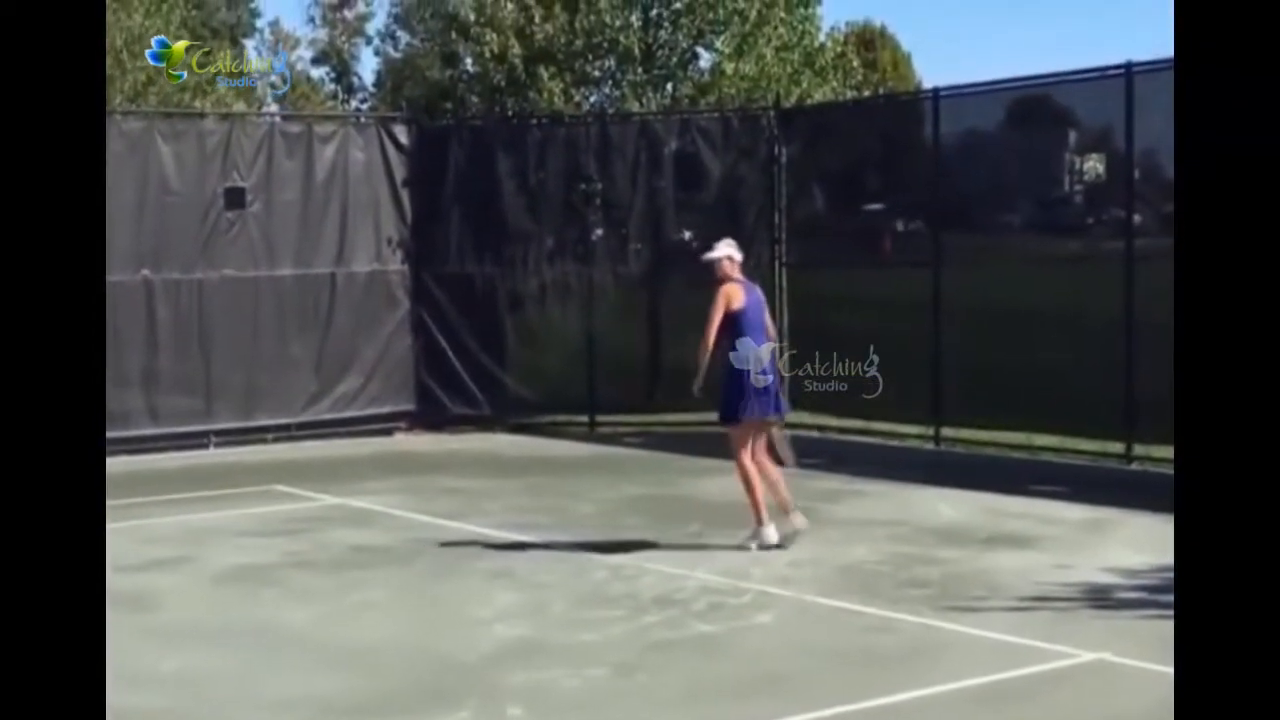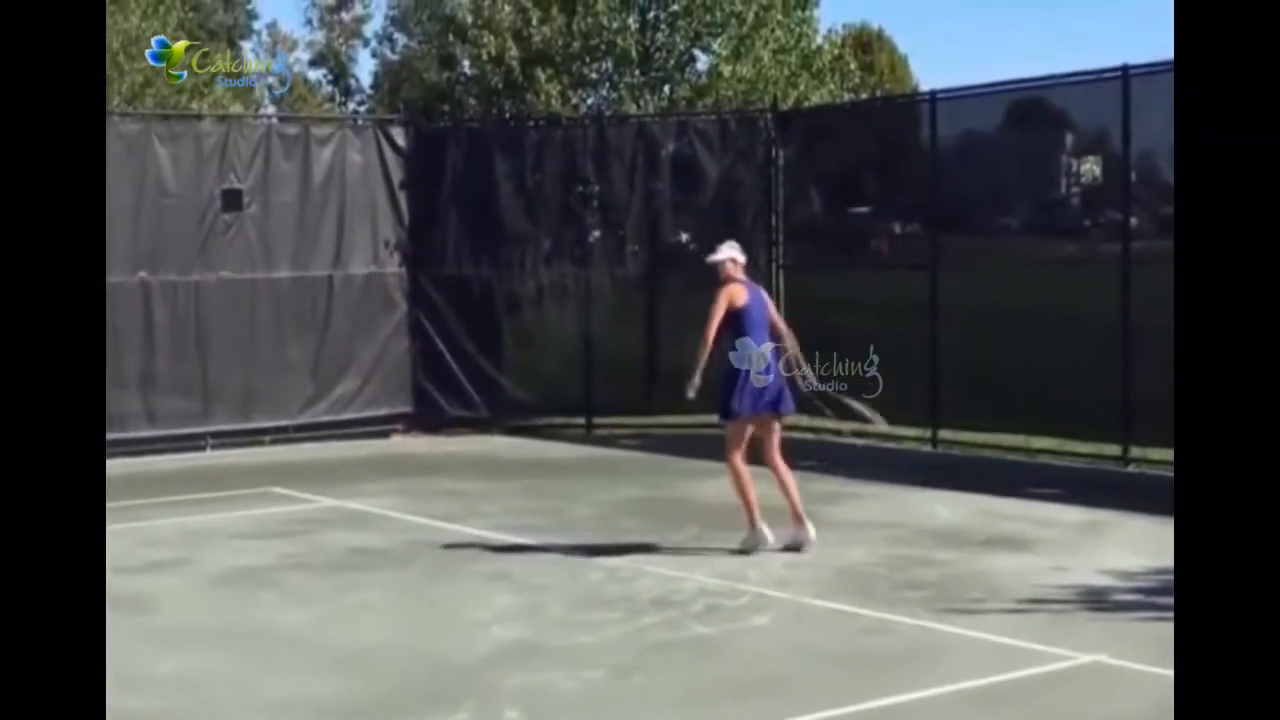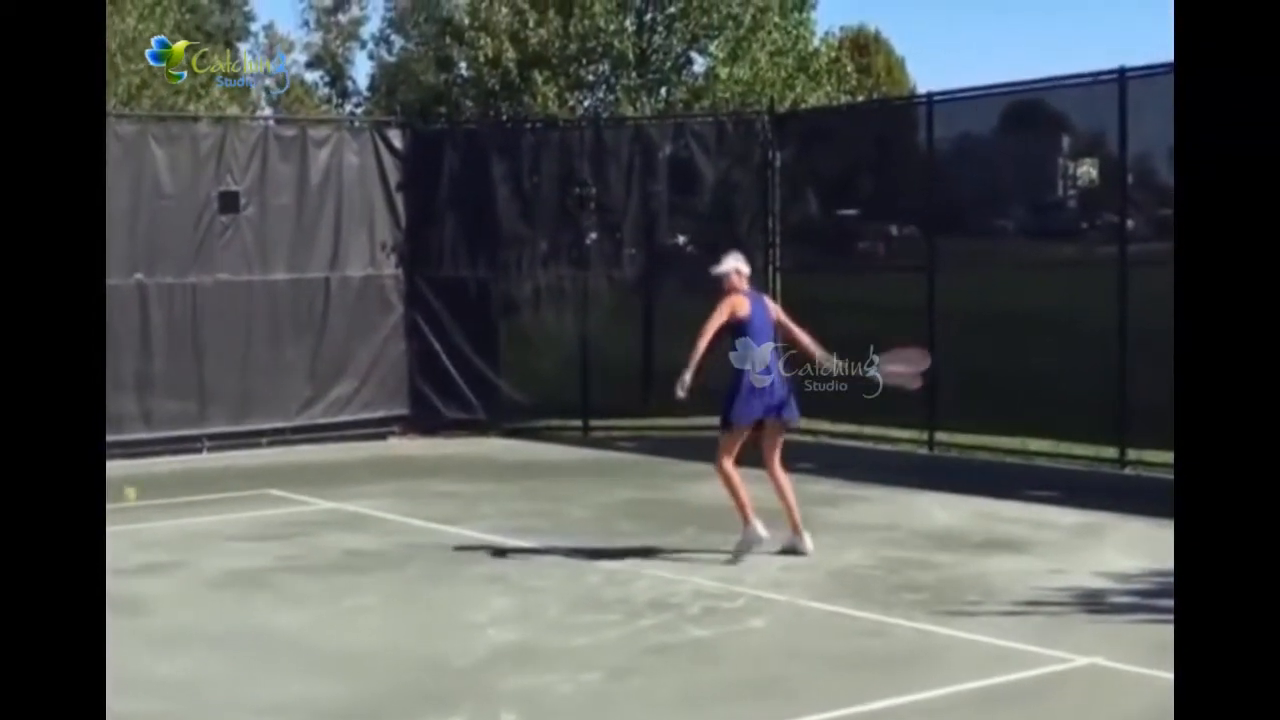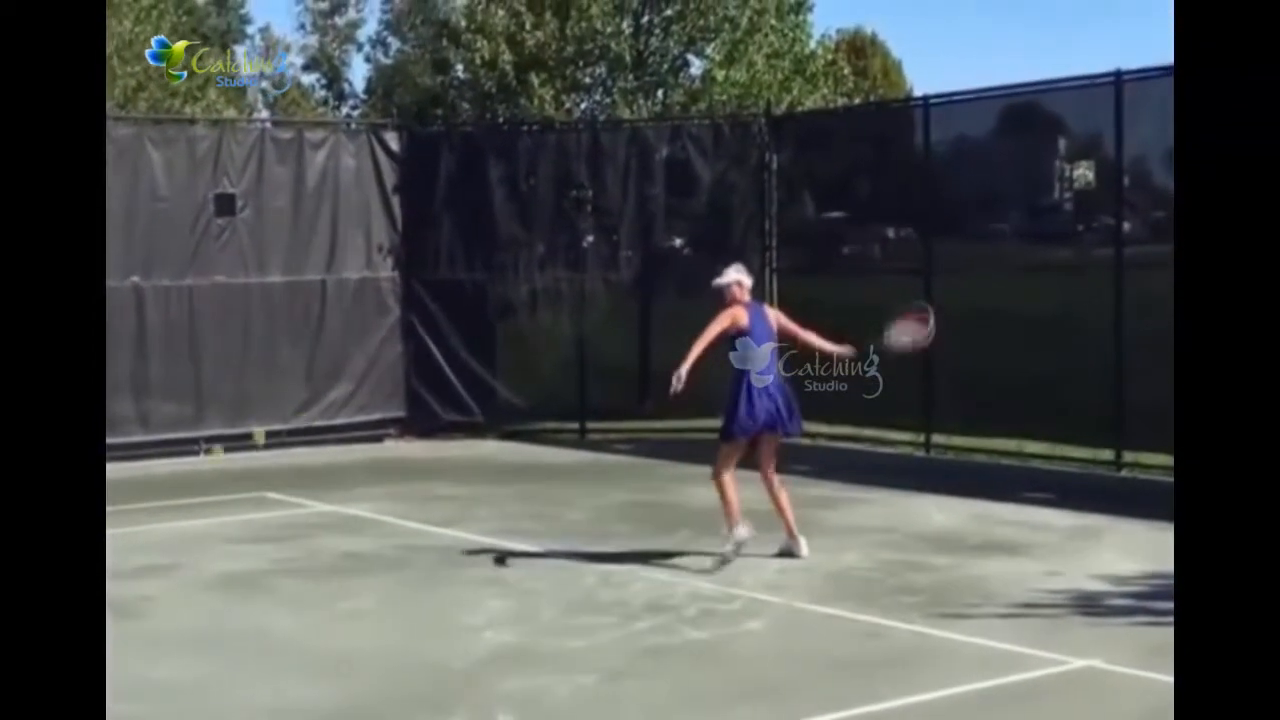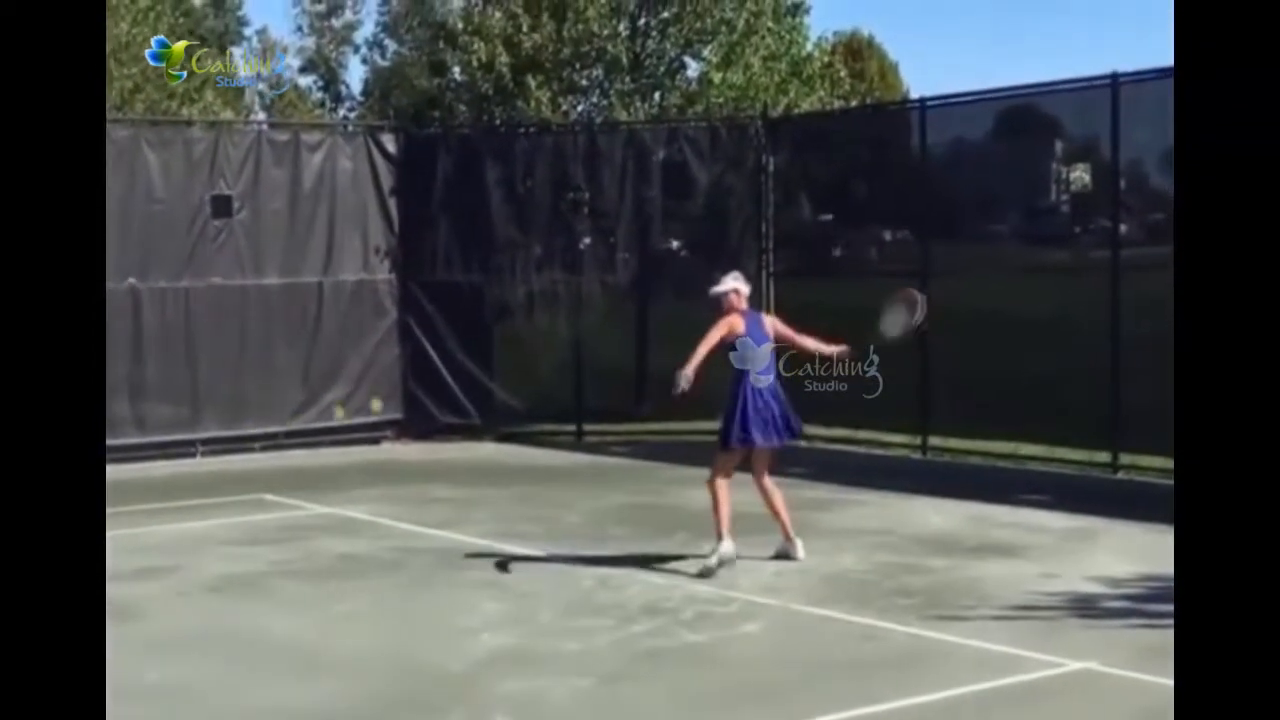
dt=0.1s
person 1, frame 1
left shoulder: (726, 291)
right shoulder: (755, 291)
left elbow: (709, 338)
left wrist: (700, 376)
left hip: (744, 374)
right hip: (766, 373)
left knee: (742, 456)
right knee: (759, 455)
left ankle: (764, 527)
right ankle: (790, 513)
person 1, frame 2
left shoulder: (728, 290)
right shoulder: (760, 292)
left elbow: (709, 335)
right elbow: (784, 332)
left wrist: (697, 375)
left hip: (746, 371)
right hip: (769, 371)
left knee: (734, 456)
right knee: (773, 458)
left ankle: (757, 527)
right ankle: (802, 525)
person 1, frame 3
left shoulder: (732, 302)
right shoulder: (767, 302)
left elbow: (706, 335)
right elbow: (796, 333)
left wrist: (689, 371)
right wrist: (823, 357)
left hip: (750, 383)
right hip: (775, 382)
left knee: (723, 460)
right knee: (772, 465)
left ankle: (752, 524)
right ankle: (799, 535)
person 1, frame 4
left shoulder: (732, 313)
right shoulder: (769, 312)
left elbow: (705, 338)
right elbow: (803, 334)
left wrist: (684, 367)
right wrist: (836, 349)
left hip: (750, 392)
right hip: (774, 392)
left knee: (722, 472)
right knee: (767, 472)
left ankle: (737, 528)
right ankle: (794, 539)
person 1, frame 5
left shoulder: (730, 321)
right shoulder: (766, 320)
left elbow: (707, 341)
right elbow: (800, 340)
left wrist: (689, 367)
right wrist: (833, 349)
left hip: (748, 400)
right hip: (771, 401)
left knee: (718, 479)
right knee: (762, 477)
left ankle: (723, 542)
right ankle: (792, 541)
